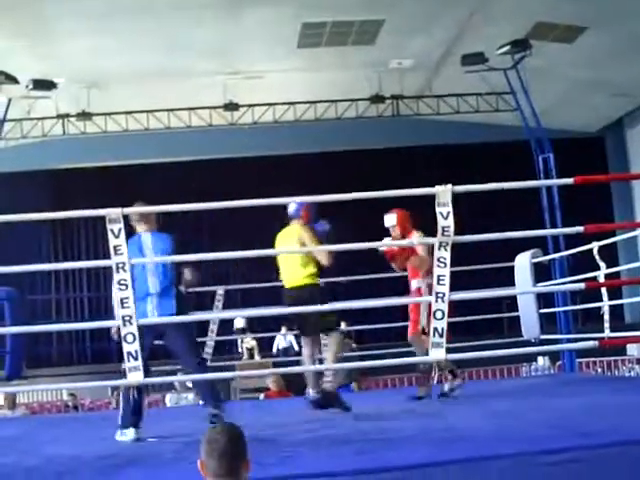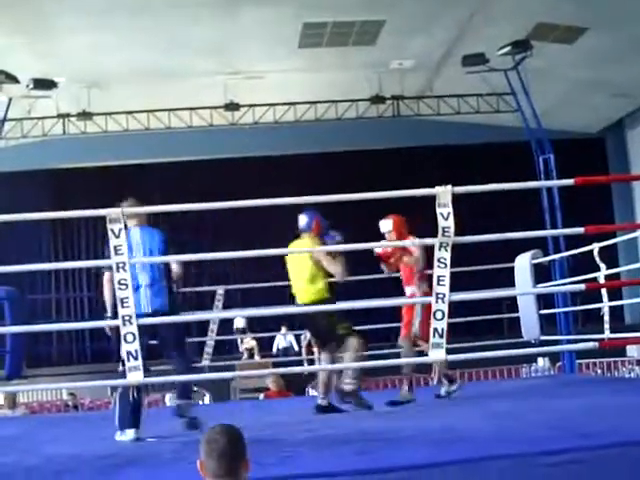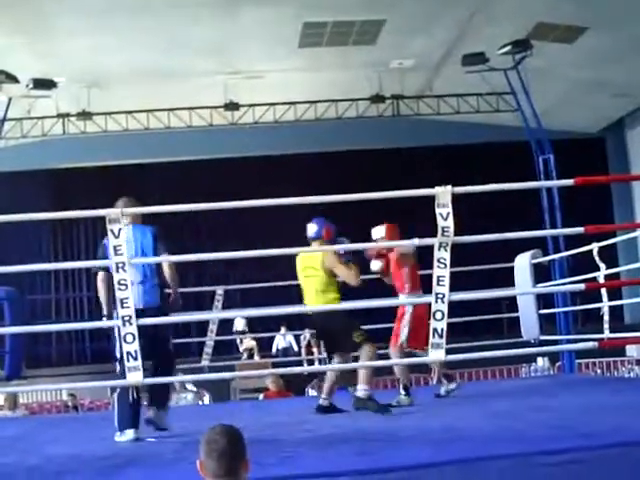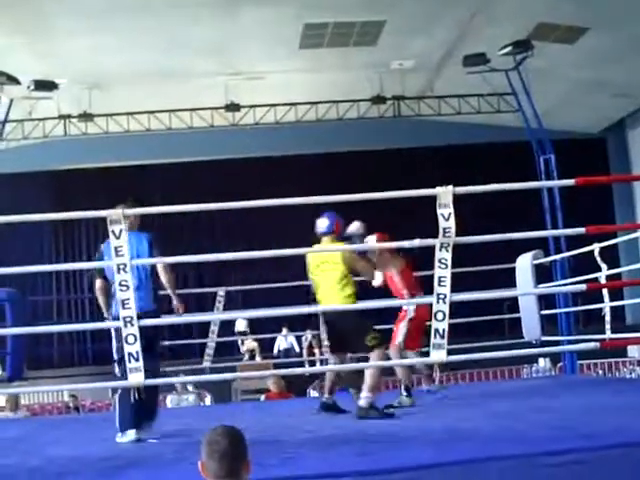
dt=0.1s
person 1, frame 1
left shoulder: (127, 248)
right shoulder: (169, 241)
right wrist: (177, 281)
left hip: (141, 316)
right hip: (171, 312)
right knee: (195, 364)
left ankle: (128, 427)
right ankle: (215, 410)
person 1, frame 2
right shoulder: (159, 236)
left elbow: (108, 280)
right elbow: (176, 270)
left wrist: (111, 313)
right wrist: (171, 284)
left hip: (132, 310)
right hip: (162, 307)
right knee: (181, 357)
left ankle: (127, 427)
right ankle: (184, 402)
person 1, frame 3
left shoulder: (109, 242)
right shoulder: (151, 233)
left elbow: (102, 279)
right elbow: (167, 266)
left wrist: (107, 312)
right wrist: (174, 290)
right hip: (153, 304)
left knee: (127, 368)
right knee: (162, 358)
left ankle: (127, 427)
right ankle: (156, 409)
person 1, frame 4
left shoulder: (105, 248)
right shoulder: (146, 240)
left elbow: (99, 286)
right elbow: (162, 269)
left wrist: (107, 313)
right wrist: (175, 298)
left hip: (121, 314)
right hip: (148, 311)
left knee: (125, 370)
right knee: (150, 367)
left ankle: (128, 428)
right ankle: (145, 420)
person 2, frame 1
left shoulder: (281, 236)
right shoulder: (304, 232)
right elbow: (326, 260)
right wrist: (323, 239)
left hip: (290, 292)
right hip: (307, 290)
left knee: (310, 340)
right knee: (335, 335)
left ankle: (314, 394)
right ankle: (328, 385)
person 2, frame 2
left shoulder: (292, 249)
right shoulder: (314, 246)
right elbow: (339, 273)
right wrist: (337, 256)
left hip: (305, 305)
right hip: (319, 303)
left knee: (328, 350)
right knee: (353, 341)
left ankle: (322, 402)
right ankle: (348, 387)
person 2, frame 3
left shoulder: (301, 257)
right shoulder: (327, 256)
right elbow: (354, 280)
right wrist: (346, 259)
left hip: (316, 315)
right hip: (332, 312)
left knee: (340, 357)
right knee: (367, 348)
left ankle: (324, 402)
right ankle: (363, 395)
person 2, frame 4
left shoulder: (311, 254)
right shoulder: (343, 250)
right elbow: (370, 272)
right wrist: (357, 254)
left hip: (328, 312)
right hip: (346, 311)
left knee: (337, 356)
right knee: (377, 352)
left ankle: (327, 400)
right ankle: (365, 404)
person 3, frame 1
left shoulder: (416, 236)
right shoulder: (404, 242)
left elbow: (426, 264)
right elbow: (399, 267)
left wrist: (404, 254)
right wrist: (392, 256)
left hip: (424, 289)
right hip: (416, 291)
left knee: (415, 336)
right knee: (422, 337)
left ankle: (425, 383)
right ankle: (451, 376)
person 3, frame 2
left shoulder: (412, 243)
right shoulder: (399, 247)
left elbow: (420, 265)
right elbow: (390, 270)
left wrist: (400, 255)
right wrist: (384, 260)
left hip: (419, 296)
right hip: (412, 297)
left knee: (405, 342)
right knee: (422, 342)
left ankle: (407, 391)
right ankle: (448, 381)
person 3, frame 3
left shoulder: (402, 252)
right shoulder: (391, 256)
right elbow: (391, 280)
right wrist: (381, 269)
left hip: (413, 305)
right hip: (409, 305)
left knee: (395, 349)
right knee: (420, 346)
left ankle: (405, 395)
right ankle: (447, 380)
person 3, frame 4
left shoulder: (392, 260)
right shoulder: (388, 262)
right wrist: (382, 279)
left hip: (414, 309)
right hip: (413, 307)
left knee: (395, 350)
right knee: (408, 349)
left ankle: (407, 395)
